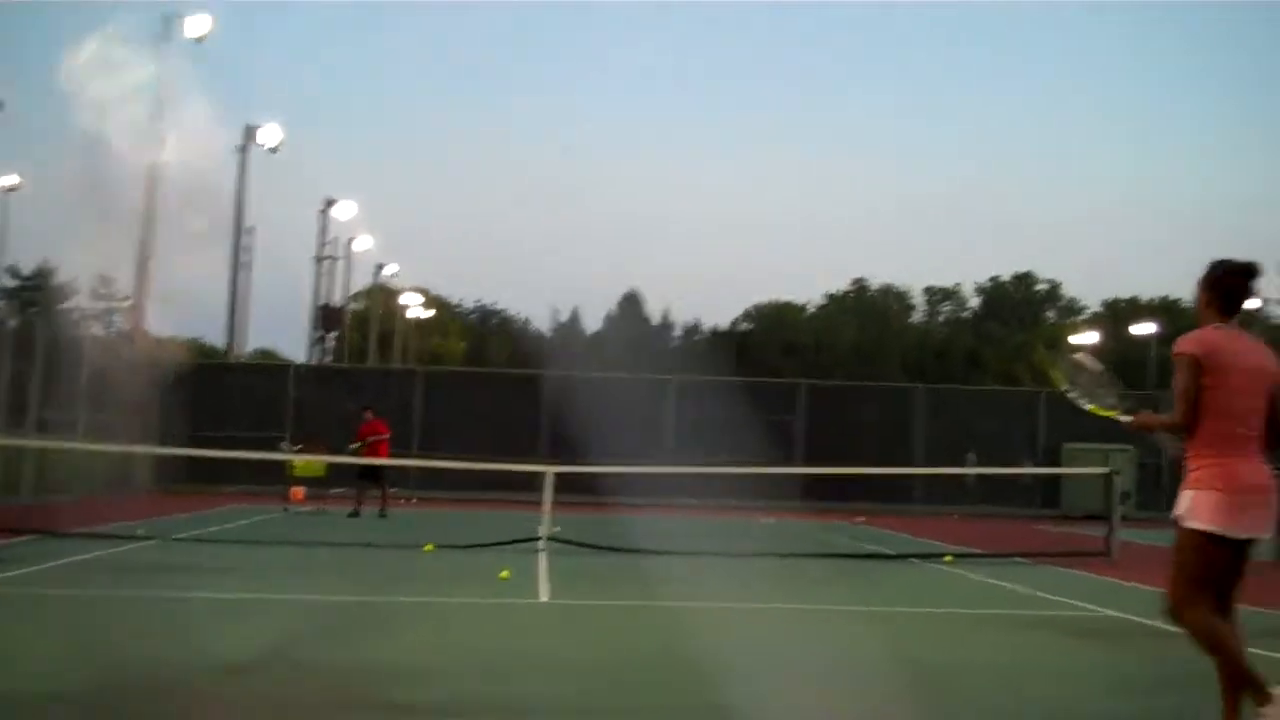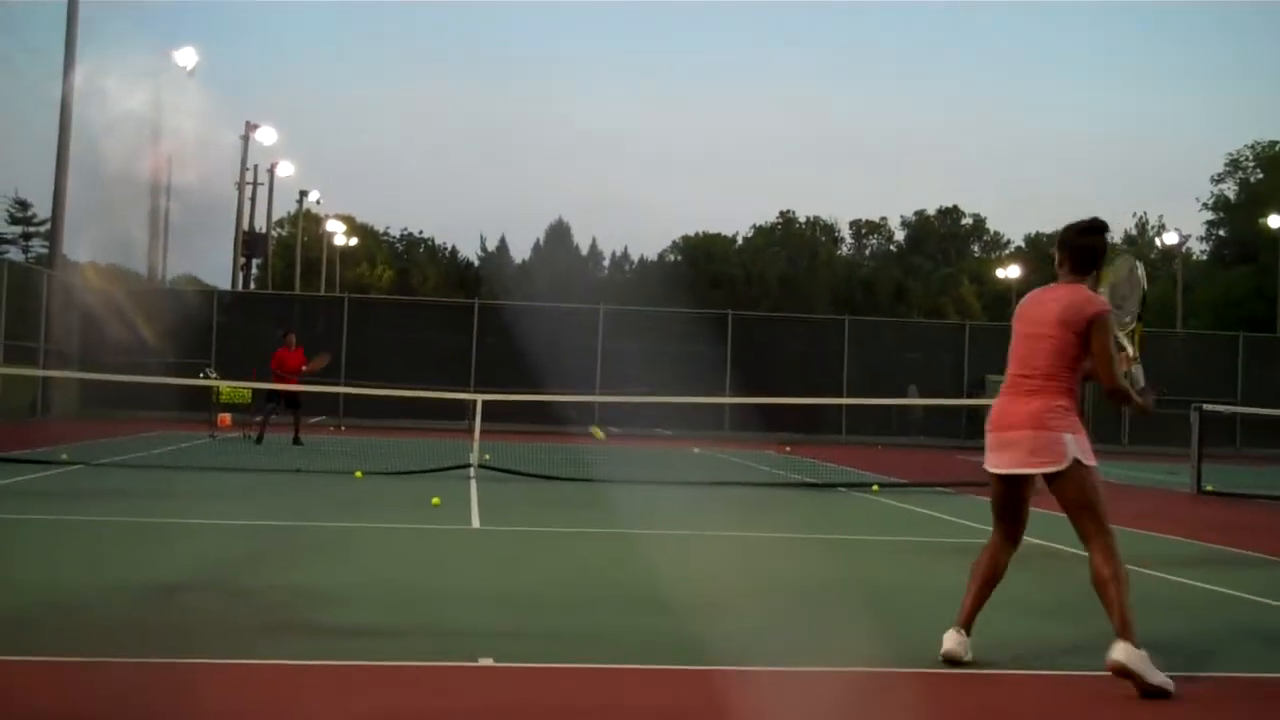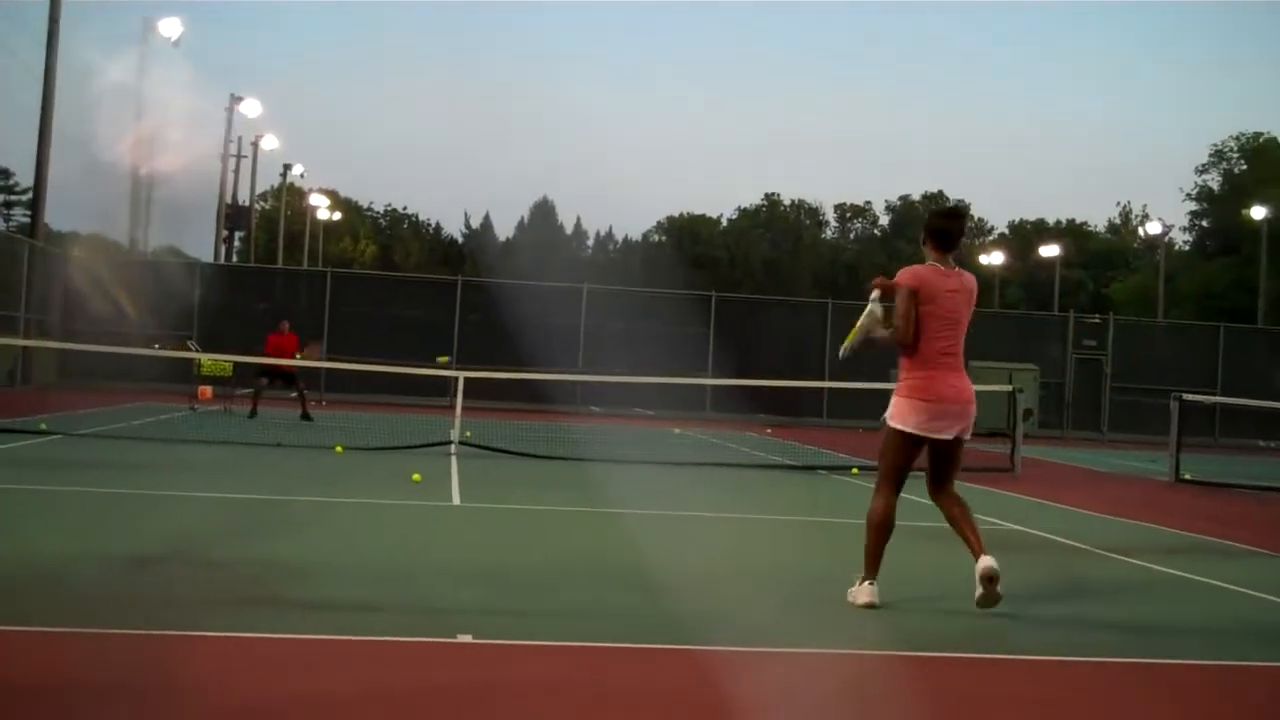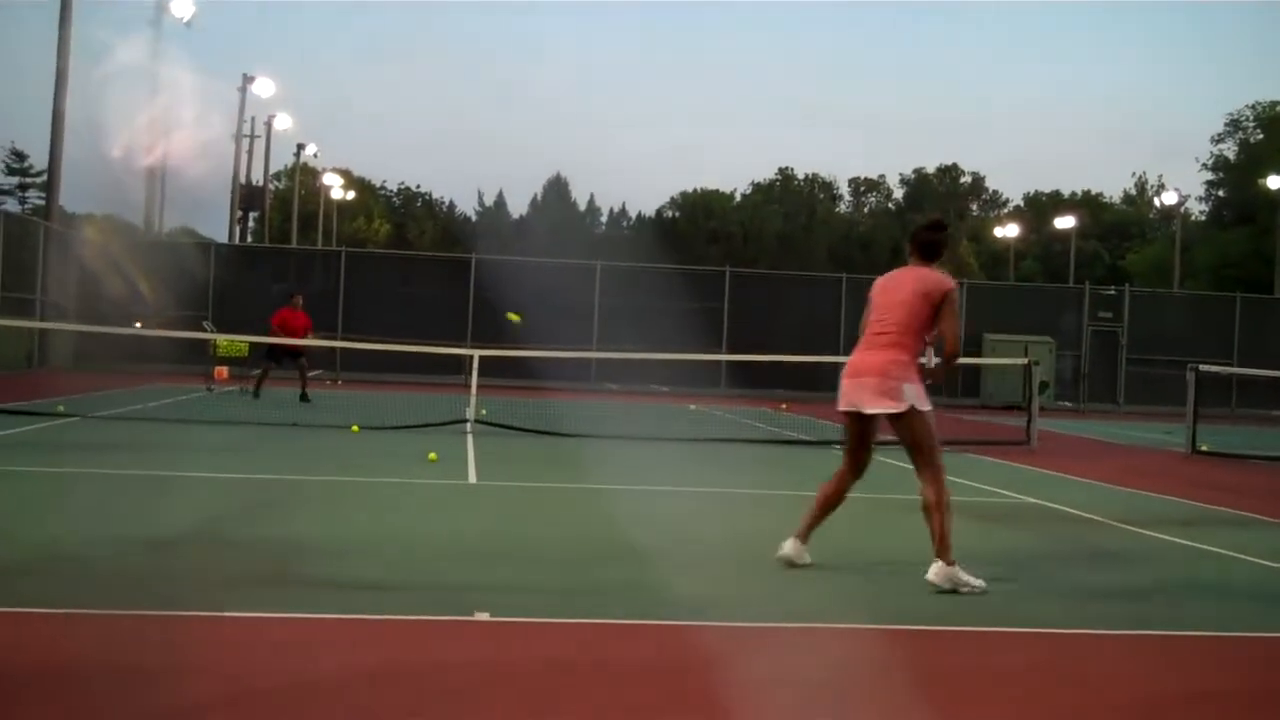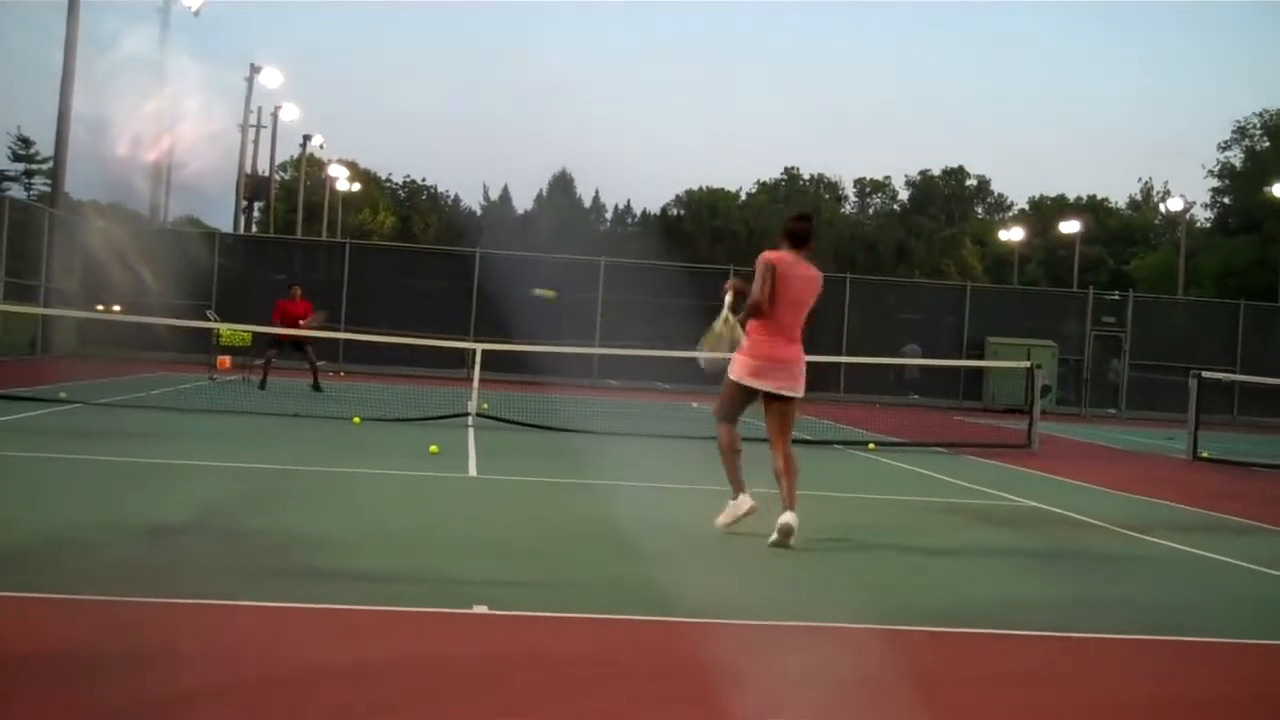
dt=1s
person 1, frame 1
left shoulder: (1193, 344)
left elbow: (1183, 420)
left wrist: (1149, 421)
left hip: (1213, 488)
left knee: (1184, 607)
right knee: (1215, 608)
person 1, frame 2
left shoulder: (1028, 300)
right shoulder: (1093, 307)
right elbow: (1110, 383)
right wrist: (1138, 402)
left hip: (1003, 425)
right hip: (1050, 430)
left knee: (1005, 537)
right knee: (1101, 543)
left ankle: (959, 633)
right ankle: (1127, 647)
person 1, frame 3
left shoulder: (911, 275)
right shoulder: (969, 282)
left elbow: (905, 339)
left wrist: (882, 332)
left hip: (919, 397)
right hip: (958, 397)
left knee: (886, 489)
right knee: (942, 488)
left ankle: (869, 584)
right ankle: (983, 560)
person 1, frame 4
left shoulder: (883, 282)
right shoulder: (944, 285)
right elbow: (952, 346)
right wrist: (940, 368)
left hip: (855, 375)
right hip: (894, 381)
left knee: (852, 467)
right knee: (931, 472)
left ankle: (797, 541)
right ankle: (945, 565)
person 1, frame 5
left shoulder: (770, 258)
right shoulder: (816, 277)
left elbow: (760, 300)
left wrist: (744, 312)
right wrist: (743, 290)
left hip: (756, 357)
right hip: (790, 364)
left knee: (725, 420)
right knee: (780, 445)
left ankle: (740, 497)
right ankle: (788, 512)
